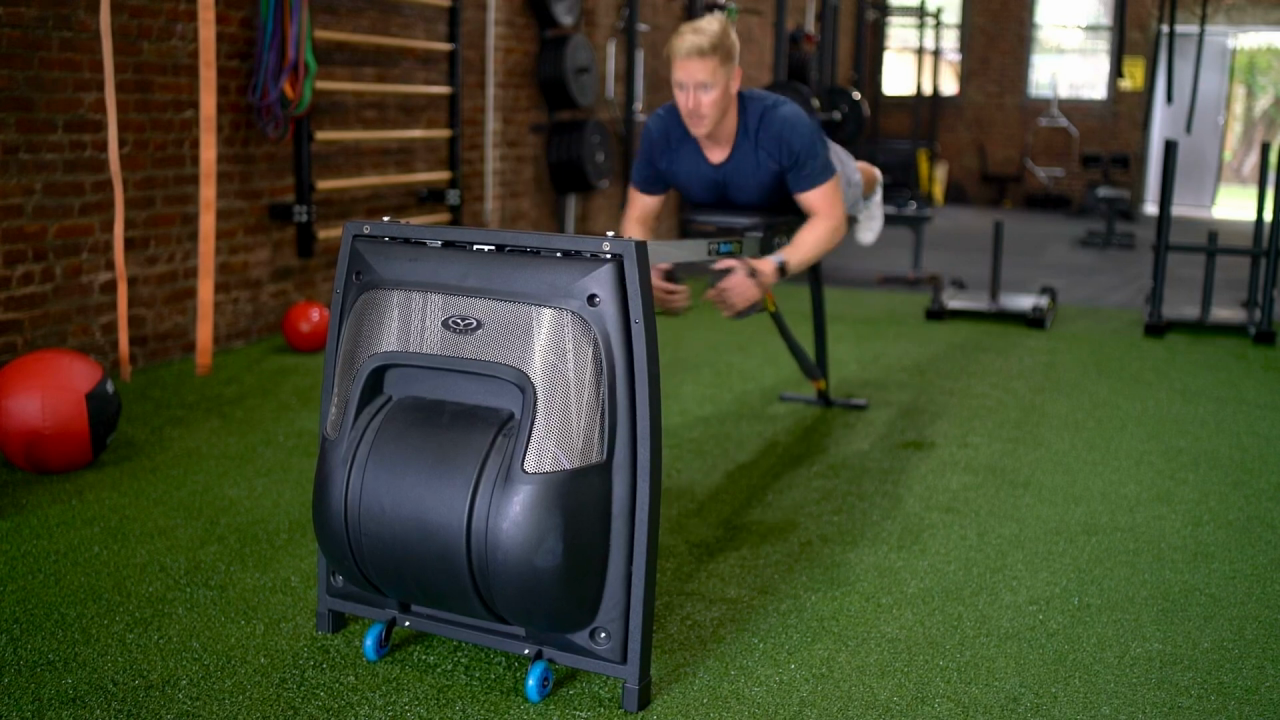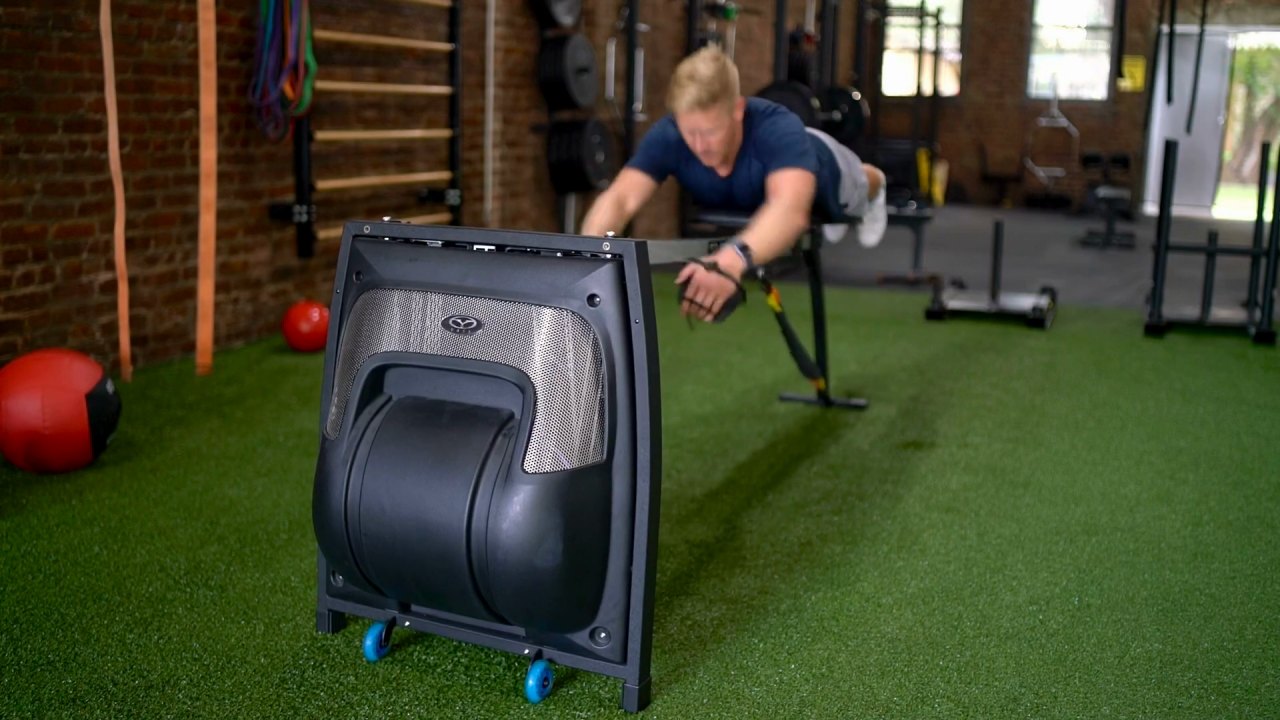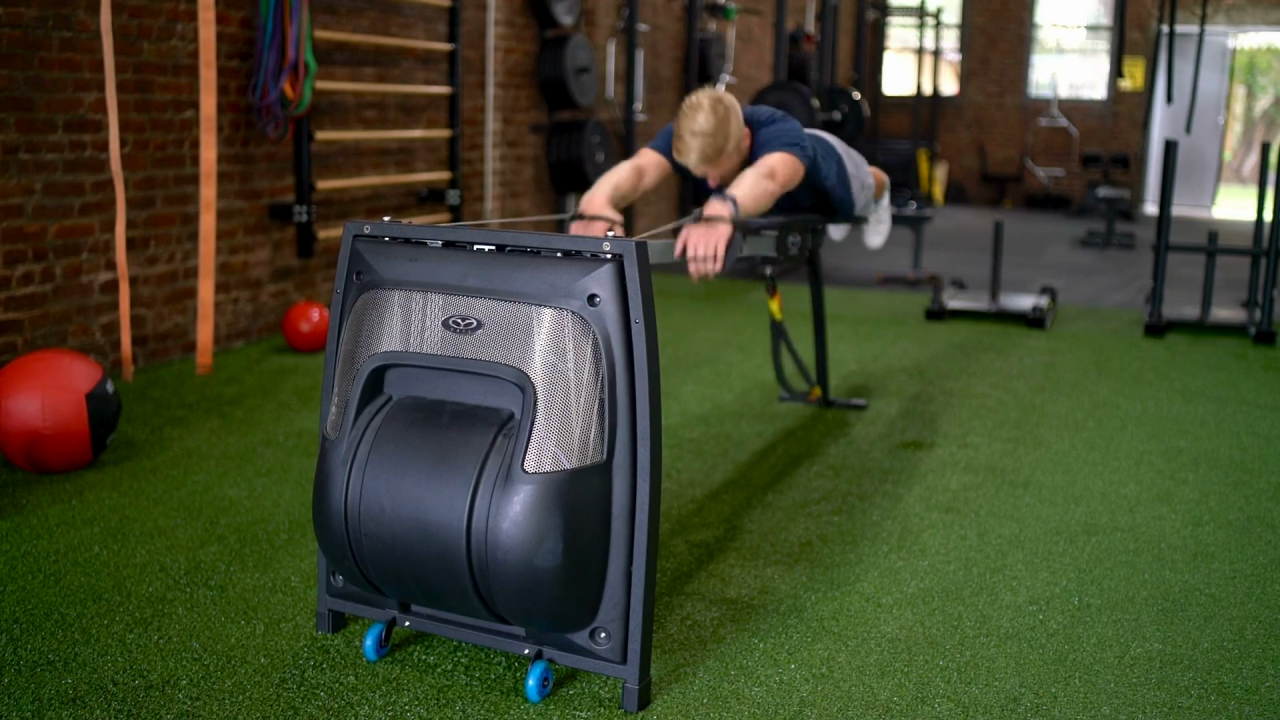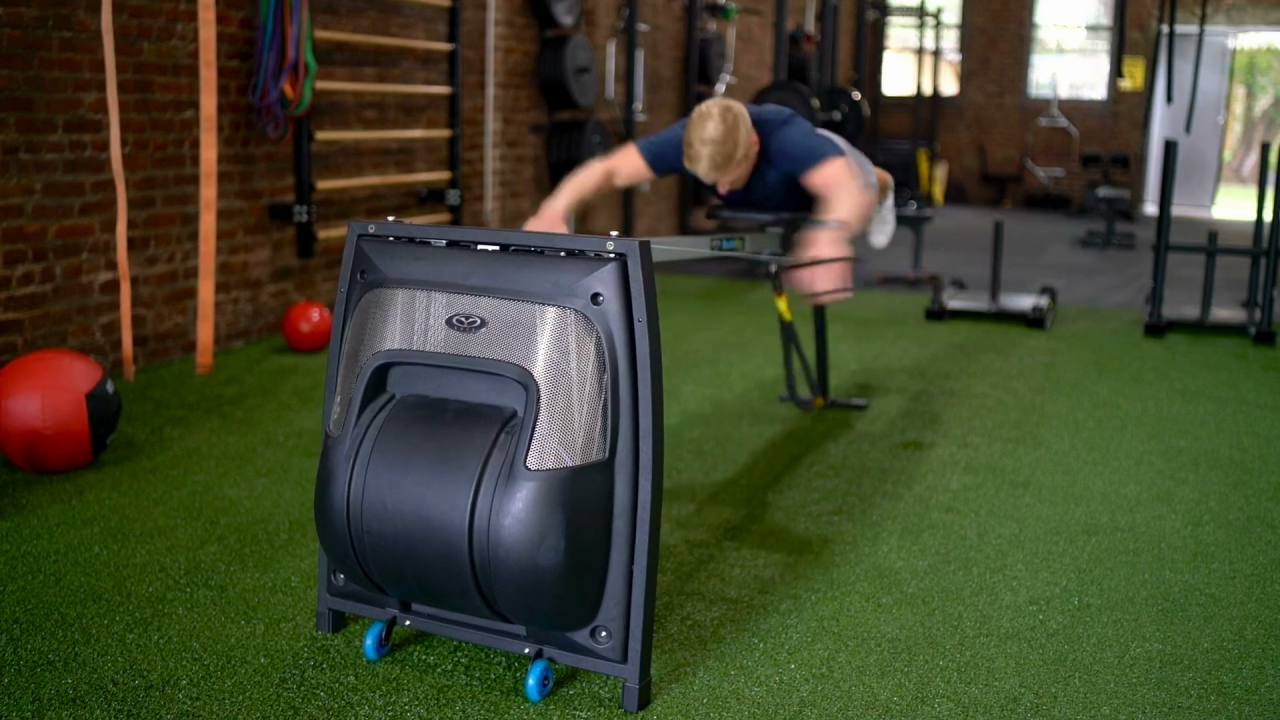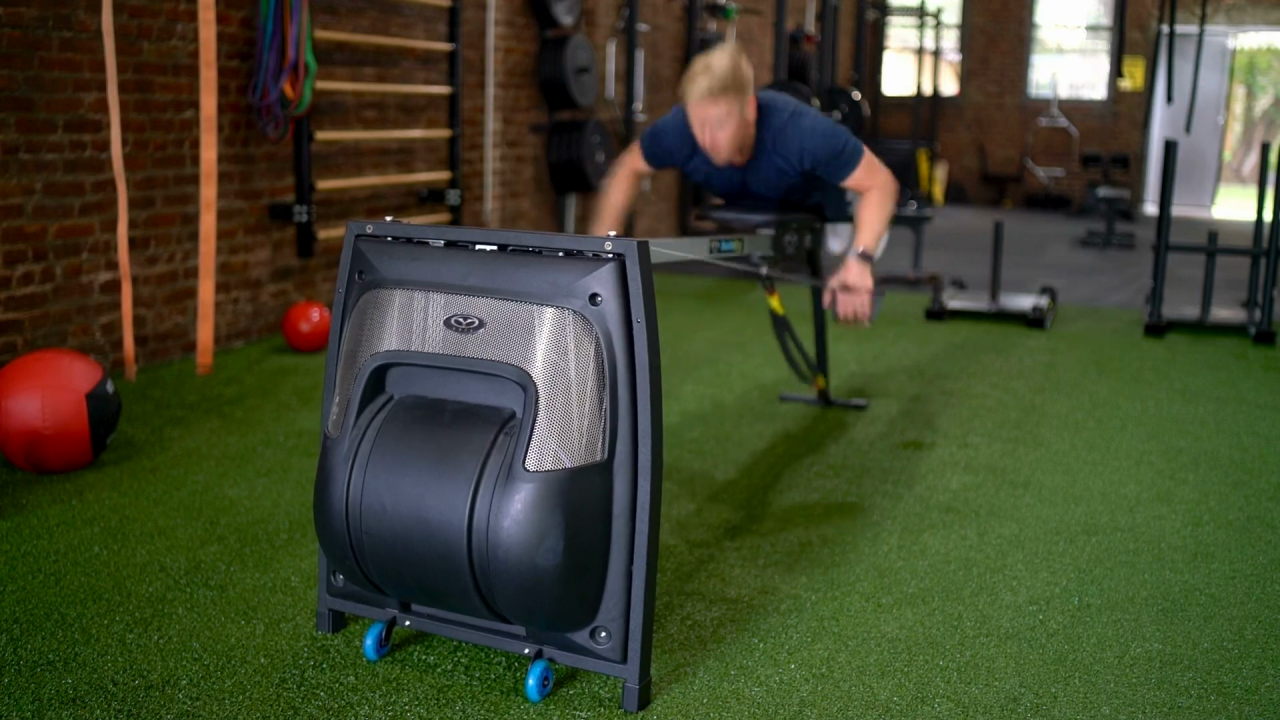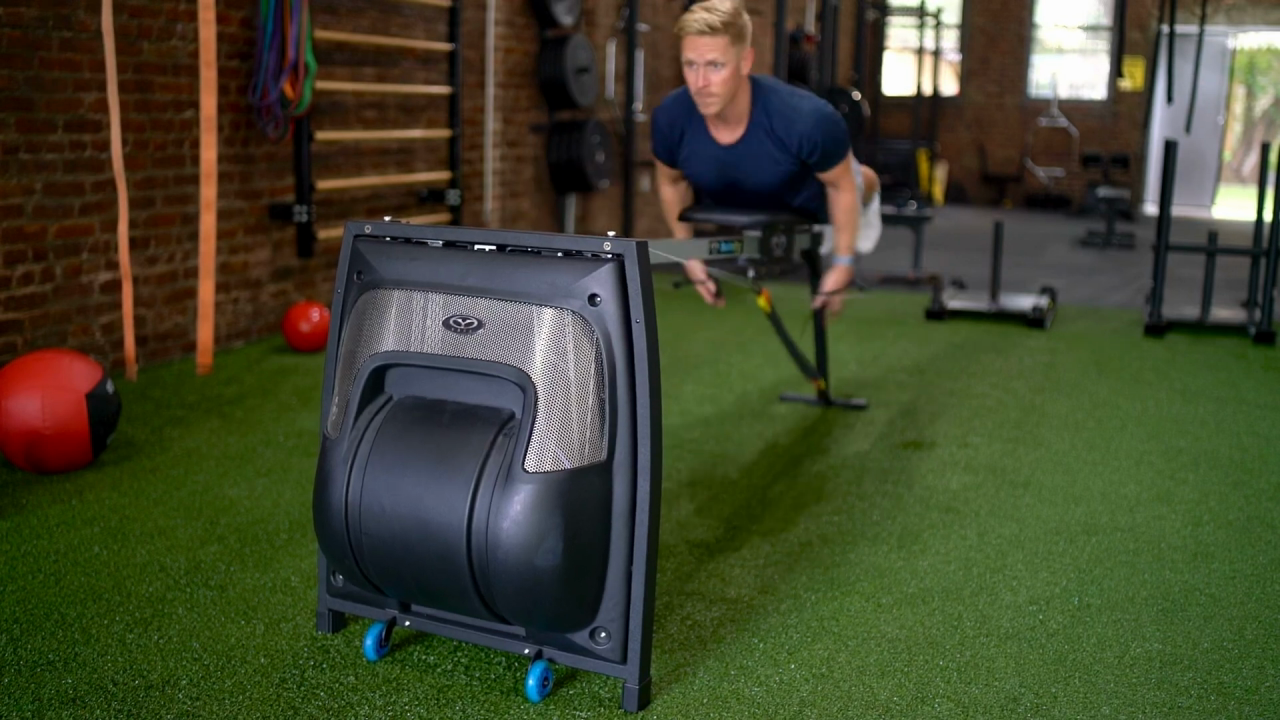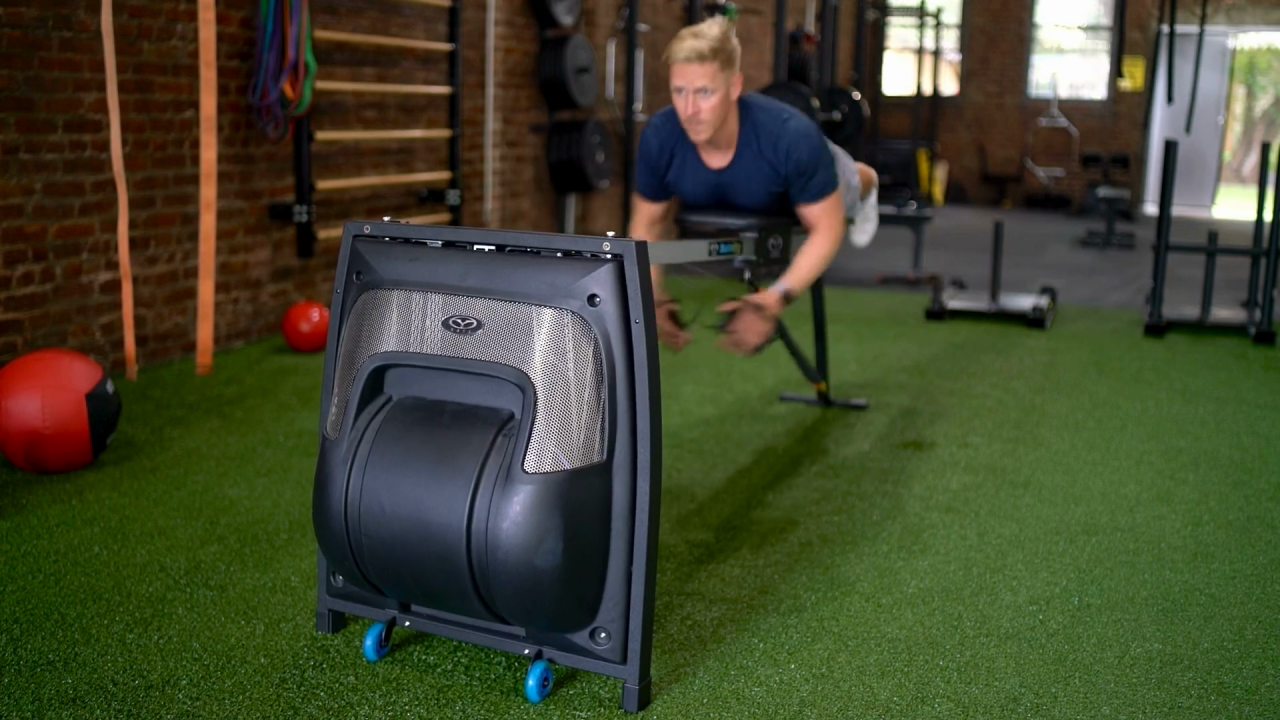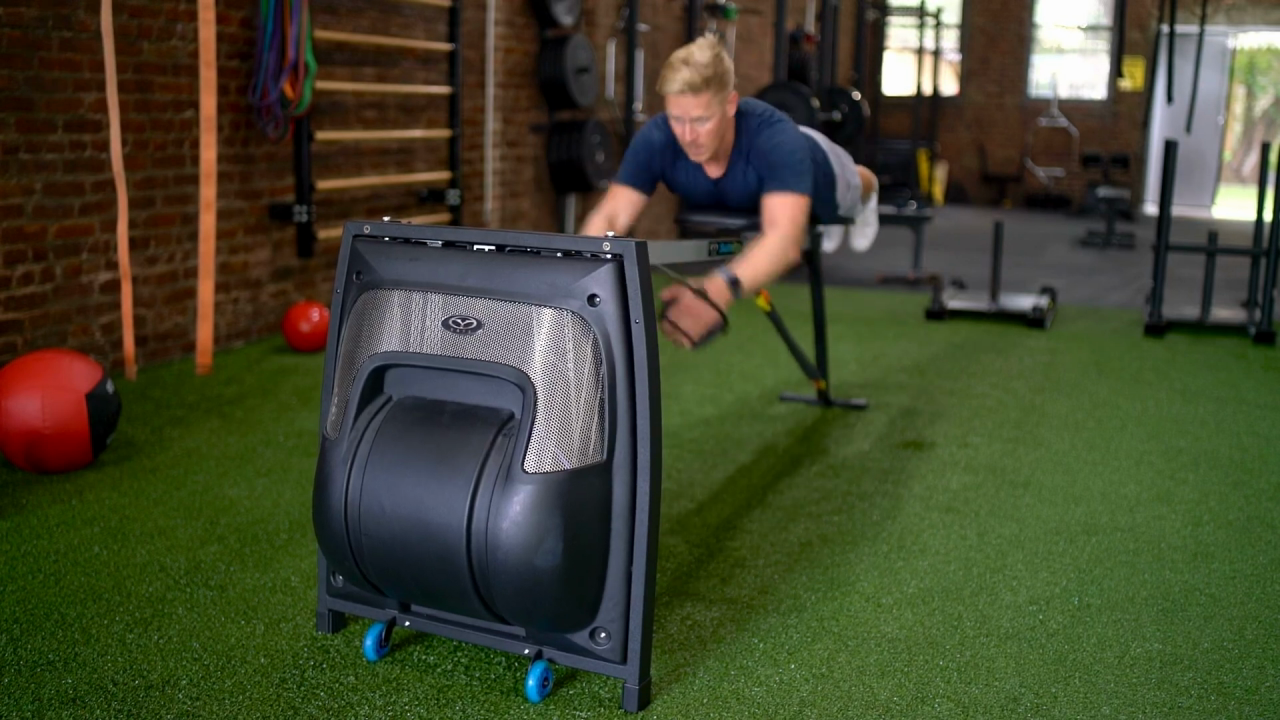
dt=0.2s
person 1, frame 1
left shoulder: (787, 126)
right shoulder: (660, 133)
left elbow: (830, 219)
right elbow: (638, 217)
left wrist: (771, 269)
left hip: (810, 192)
left ankle: (868, 182)
person 1, frame 2
left shoulder: (779, 133)
right shoulder: (668, 136)
left elbow: (789, 209)
right elbow: (619, 198)
left wrist: (731, 261)
left hip: (817, 173)
person 1, frame 3
left shoulder: (779, 135)
right shoulder: (684, 139)
left elbow: (766, 178)
right elbow: (636, 170)
left wrist: (720, 213)
right wrist: (594, 206)
left hip: (826, 178)
person 1, frame 4
left shoulder: (790, 138)
right shoulder: (686, 139)
left elbow: (850, 189)
right elbow: (610, 168)
left wrist: (831, 233)
right wrist: (553, 211)
left hip: (823, 165)
person 1, frame 5
left shoulder: (801, 131)
right shoulder: (677, 130)
left elbow: (878, 186)
right elbow: (628, 169)
left wrist: (861, 261)
right wrist: (605, 237)
left hip: (817, 196)
right hip: (760, 209)
person 1, frame 6
left shoulder: (804, 117)
right shoulder: (670, 116)
left elbow: (838, 183)
left wrist: (842, 263)
right wrist: (689, 255)
left hip: (809, 195)
left ankle: (868, 186)
person 1, frame 7
left shoulder: (792, 136)
right shoulder: (659, 138)
left elbow: (827, 228)
right elbow: (648, 222)
left wrist: (775, 298)
right wrist: (656, 301)
left ankle: (865, 182)
person 1, frame 8
left shoulder: (778, 142)
right shoulder: (656, 140)
left elbow: (784, 237)
right elbow: (611, 216)
left wrist: (719, 289)
left hip: (812, 170)
